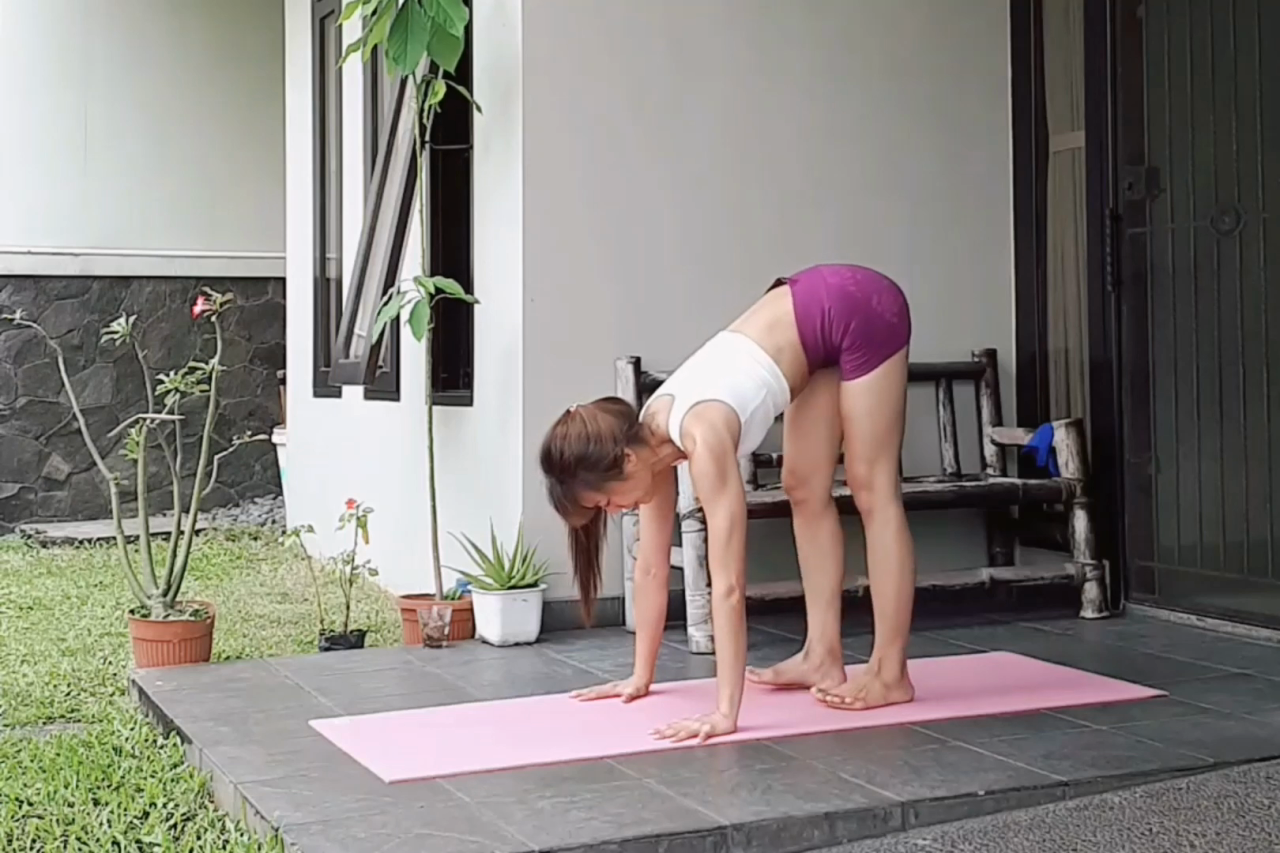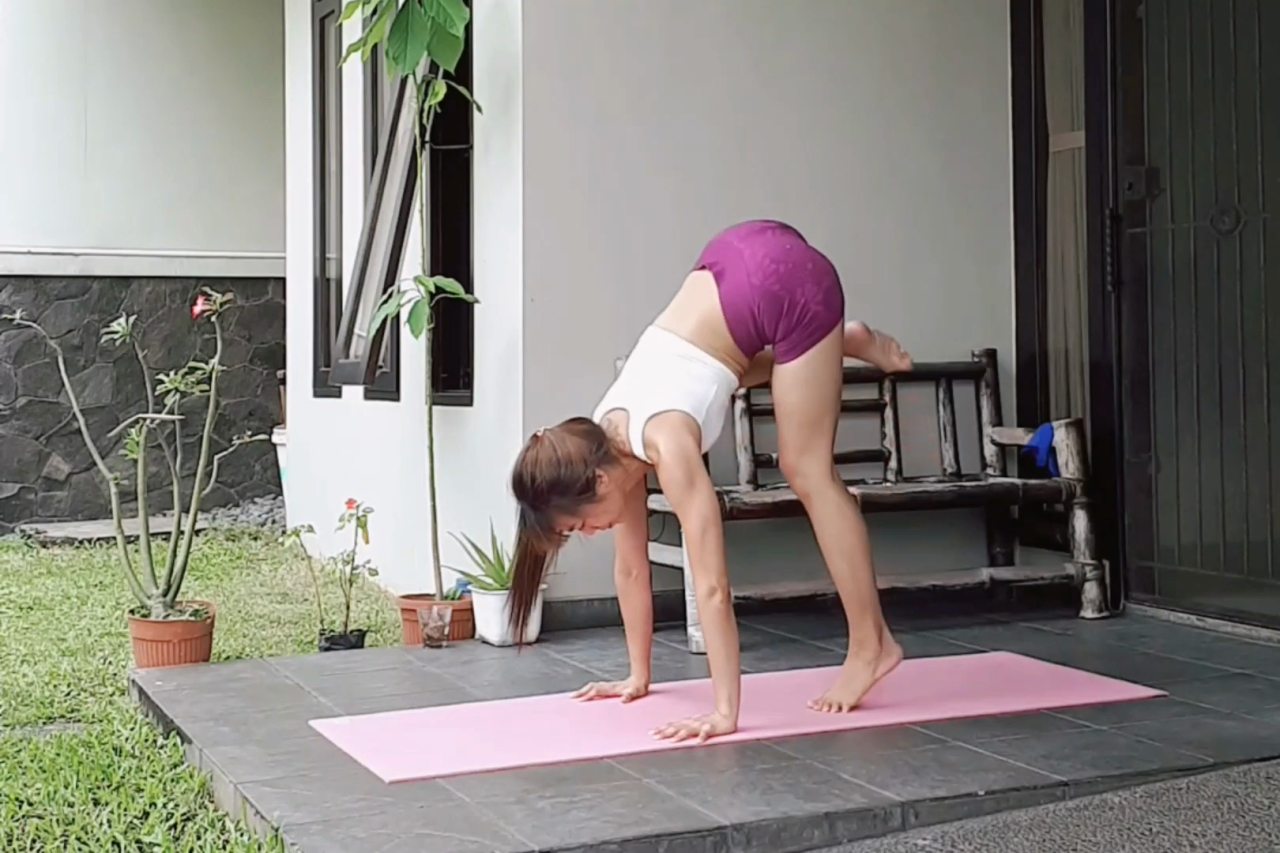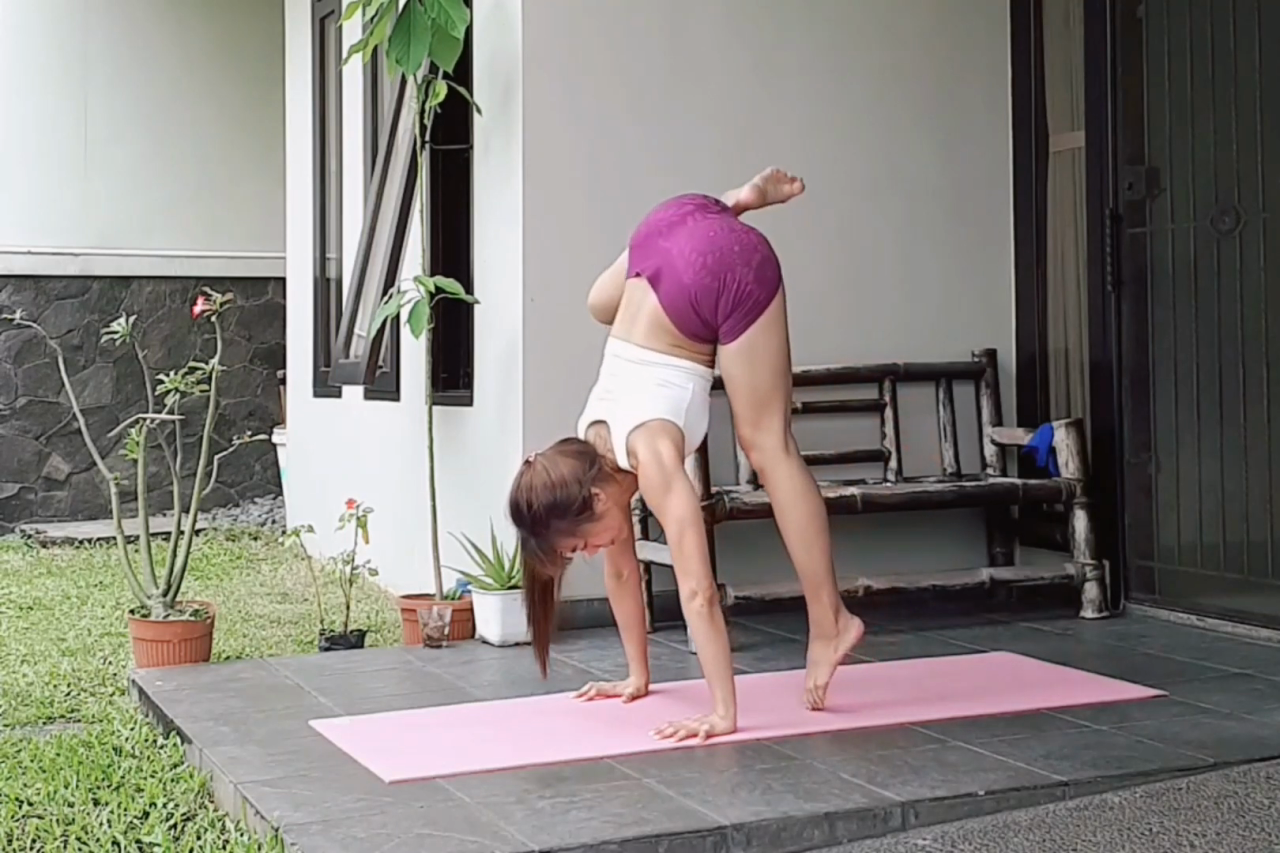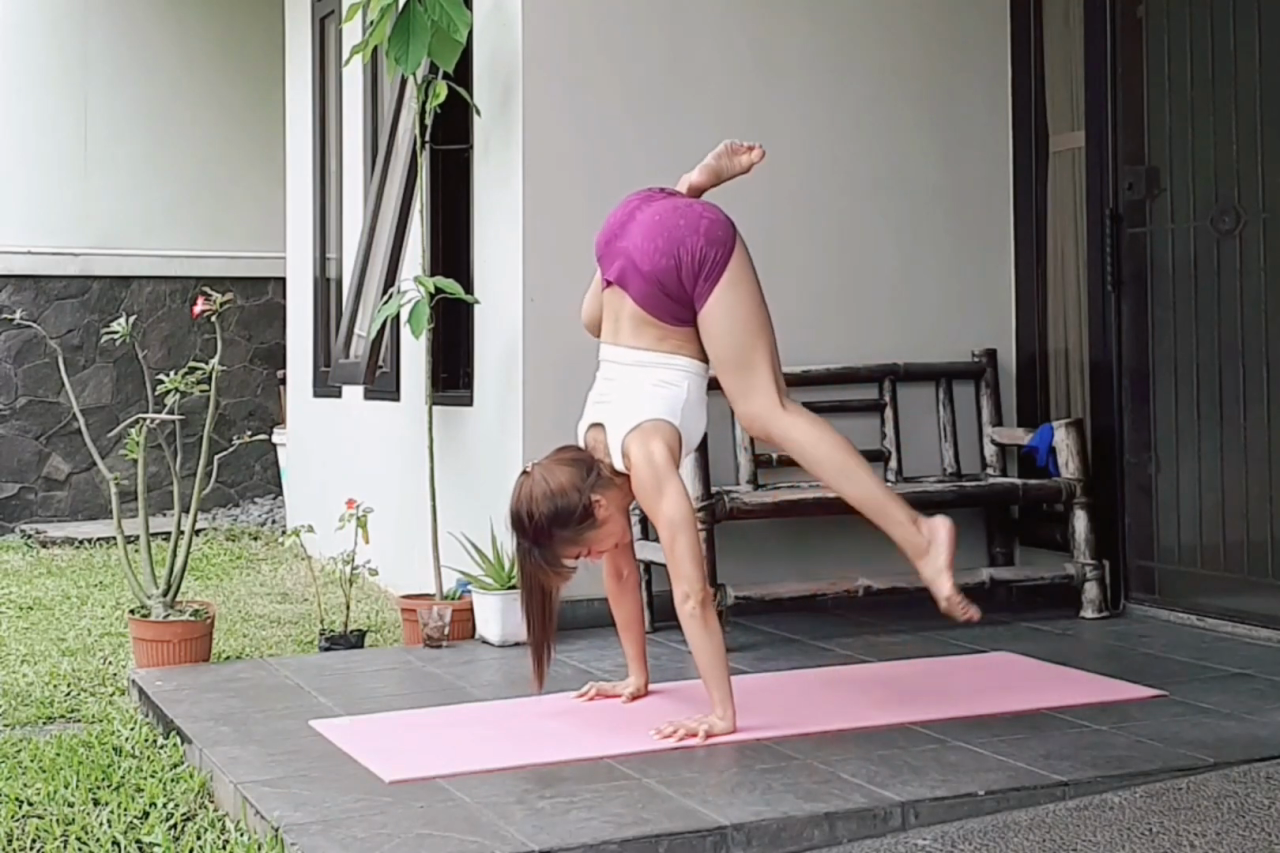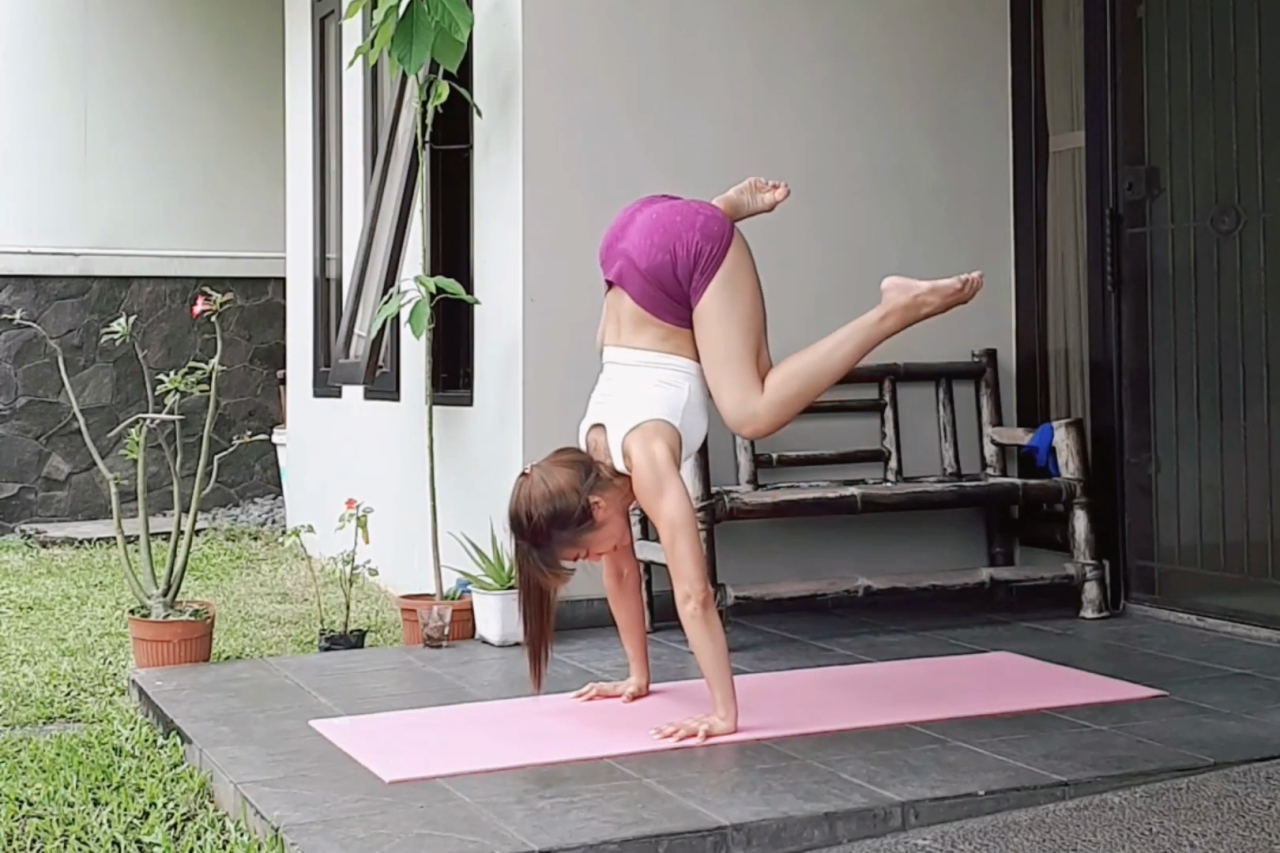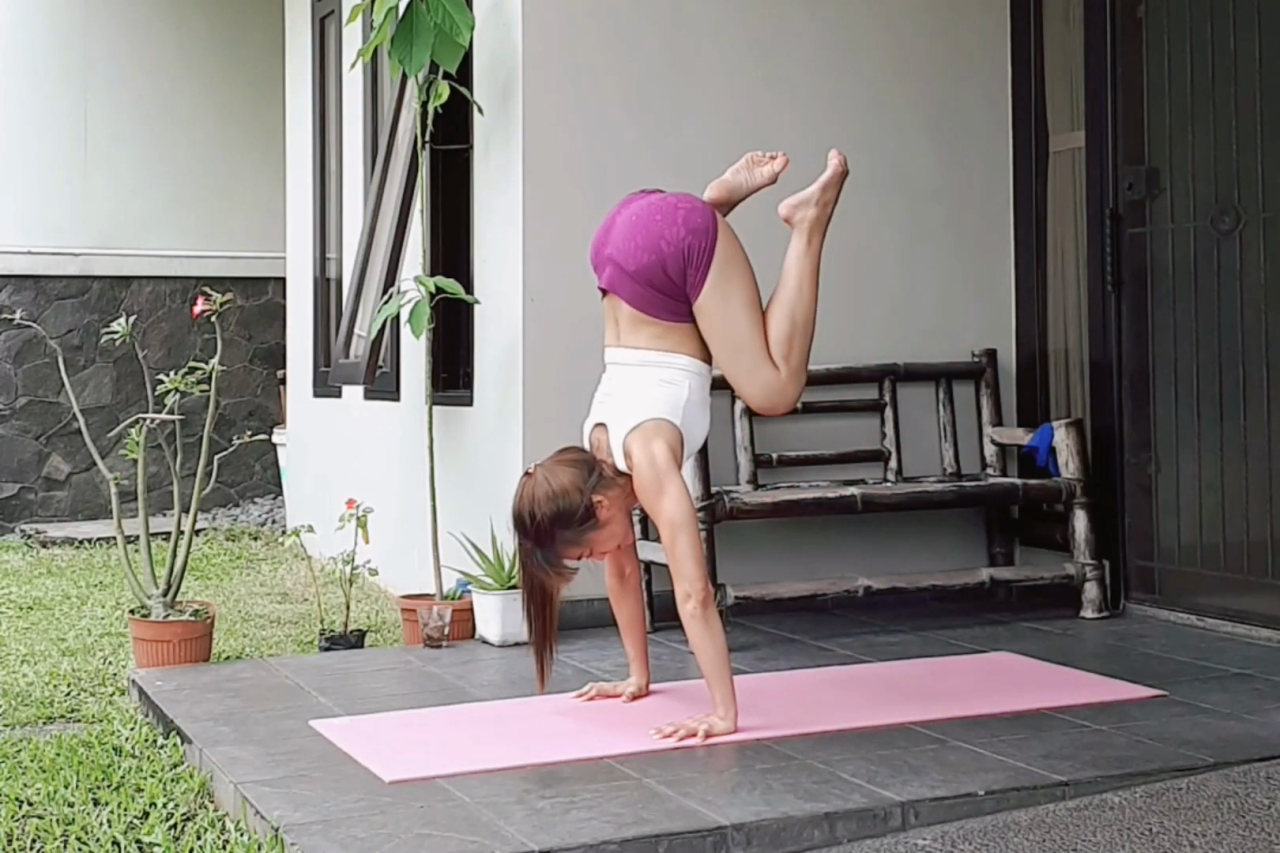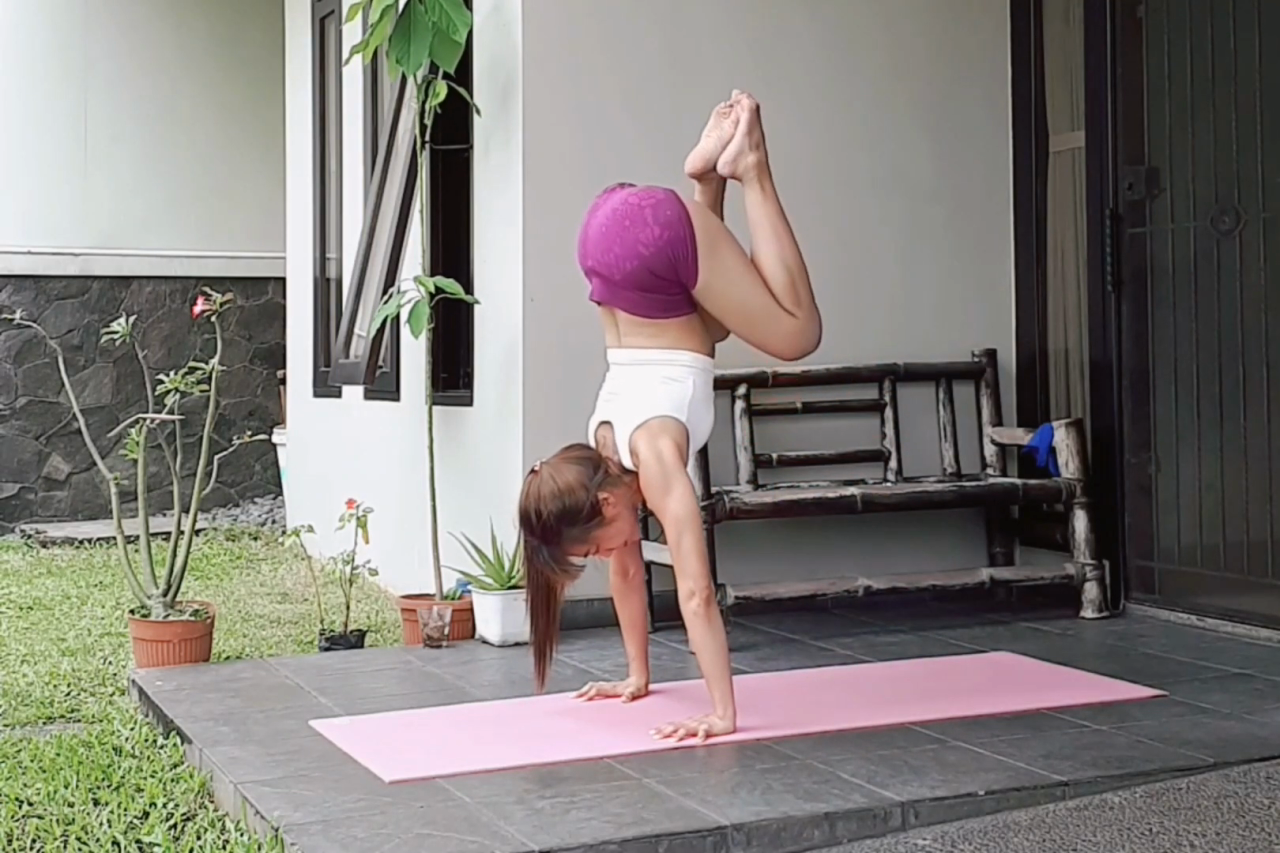
dt=0.7s
person 1, frame 1
left shoulder: (700, 436)
right shoulder: (651, 435)
left elbow: (727, 585)
right elbow: (651, 567)
left wrist: (726, 712)
right wrist: (640, 675)
left hip: (861, 308)
right hip: (815, 309)
left knee: (871, 489)
right knee: (805, 488)
left ankle: (890, 674)
right ankle: (822, 656)
person 1, frame 2
left shoulder: (663, 441)
right shoulder: (609, 442)
left elbow: (710, 586)
right elbow: (630, 568)
left wrist: (726, 712)
right wrist: (638, 676)
left hip: (786, 280)
right hip: (738, 262)
left knee: (807, 472)
right ankle: (842, 339)
person 1, frame 3
left shoulder: (647, 453)
right shoulder: (595, 451)
left elbow: (698, 591)
right elbow: (622, 570)
left wrist: (723, 713)
right wrist: (637, 676)
left hip: (727, 266)
left knee: (768, 449)
right knee: (601, 306)
left ankle: (830, 624)
person 1, frame 4
left shoulder: (640, 458)
right shoulder: (588, 462)
left elbow: (691, 594)
right elbow: (619, 572)
left wrist: (720, 713)
right wrist: (634, 677)
left knee: (769, 415)
left ankle: (918, 539)
person 1, frame 5
left shoulder: (643, 455)
right shoulder: (596, 462)
left elbow: (694, 596)
right elbow: (622, 572)
left wrist: (724, 712)
right wrist: (638, 677)
left ankle: (898, 309)
right ankle: (727, 207)
person 1, frame 6
left shoulder: (645, 457)
right shoulder: (597, 458)
left elbow: (694, 595)
right elbow: (623, 572)
left wrist: (724, 714)
right wrist: (637, 677)
left ankle: (808, 219)
right ankle: (721, 196)
person 1, frame 7
left shoulder: (651, 455)
right shoulder: (606, 459)
left elbow: (696, 593)
right elbow: (628, 571)
left wrist: (722, 713)
right wrist: (637, 676)
left ankle: (744, 167)
